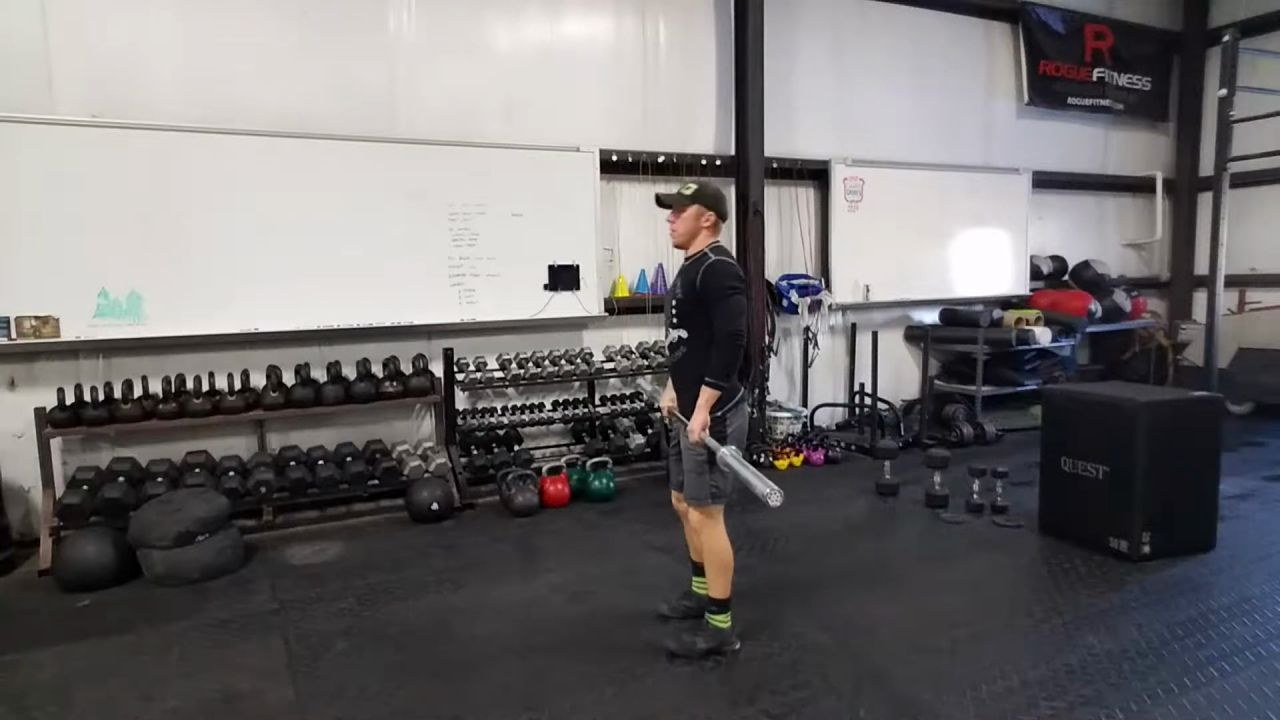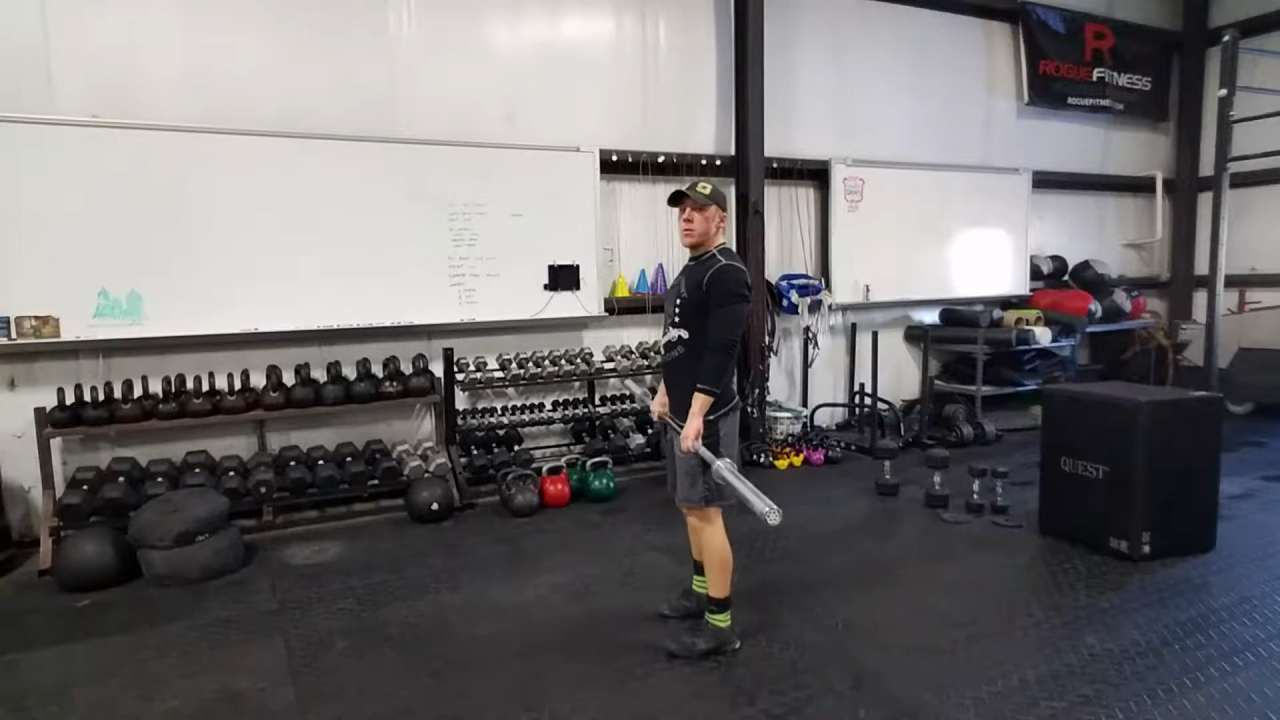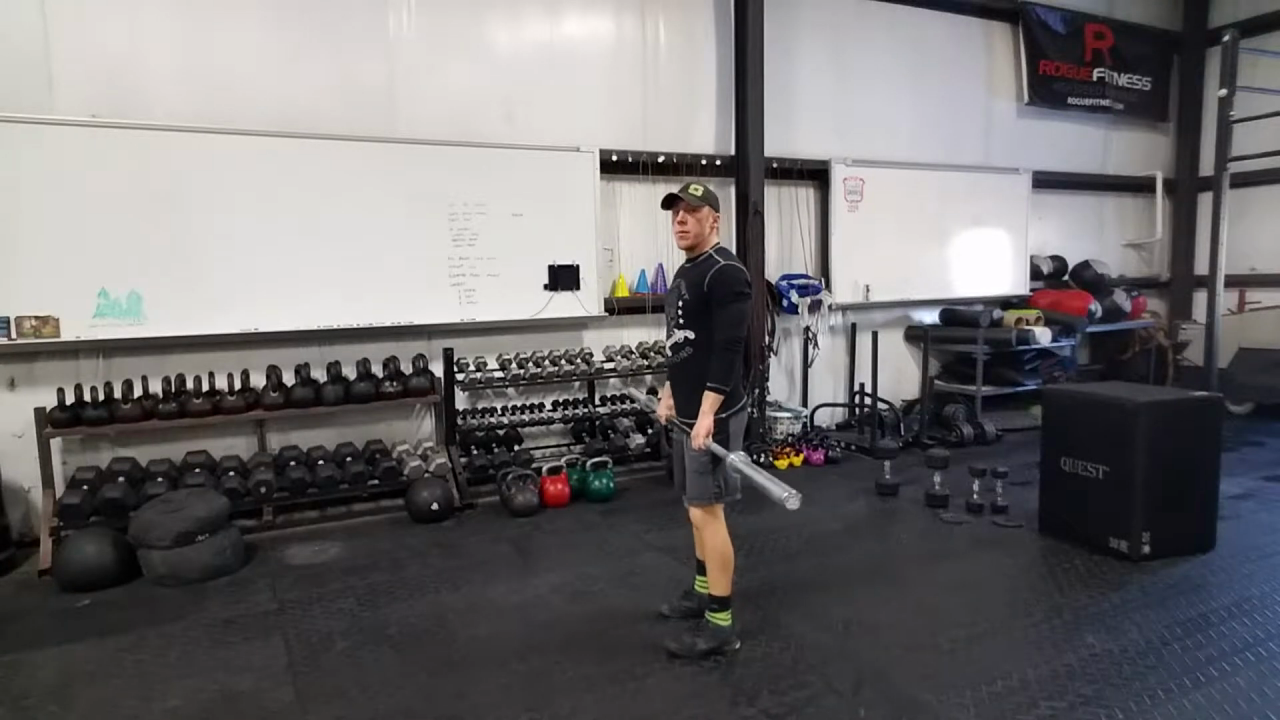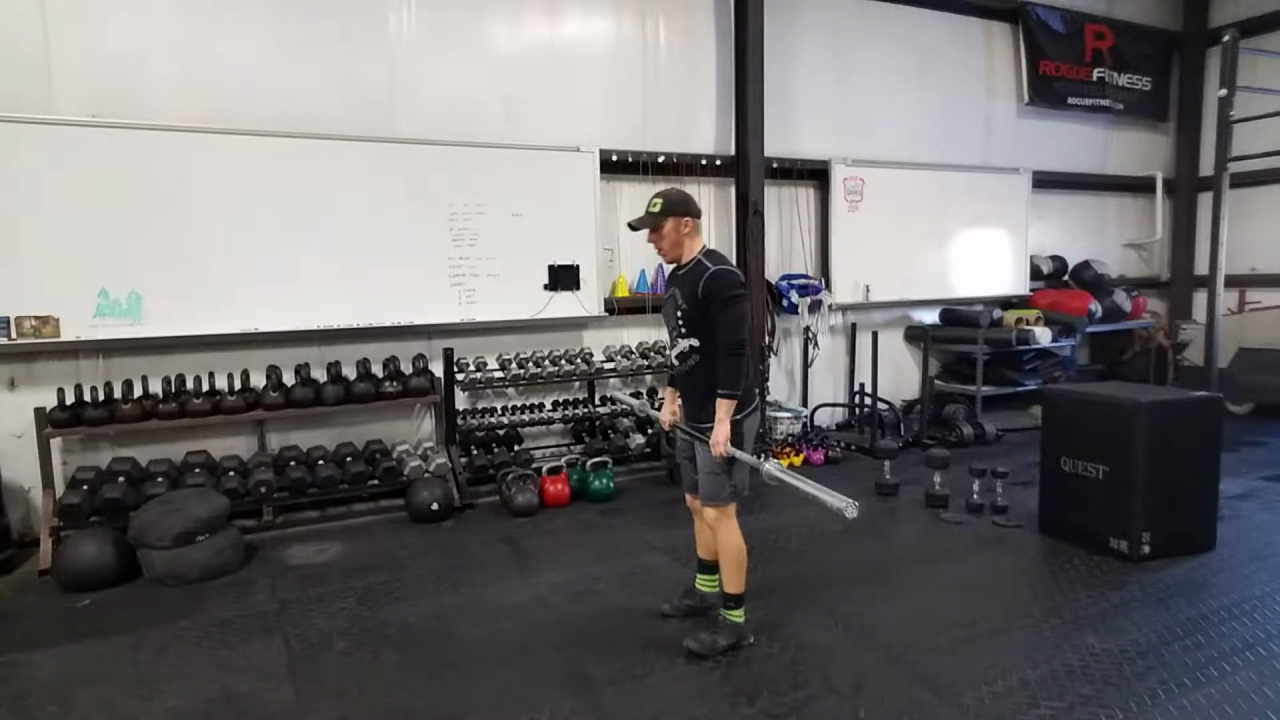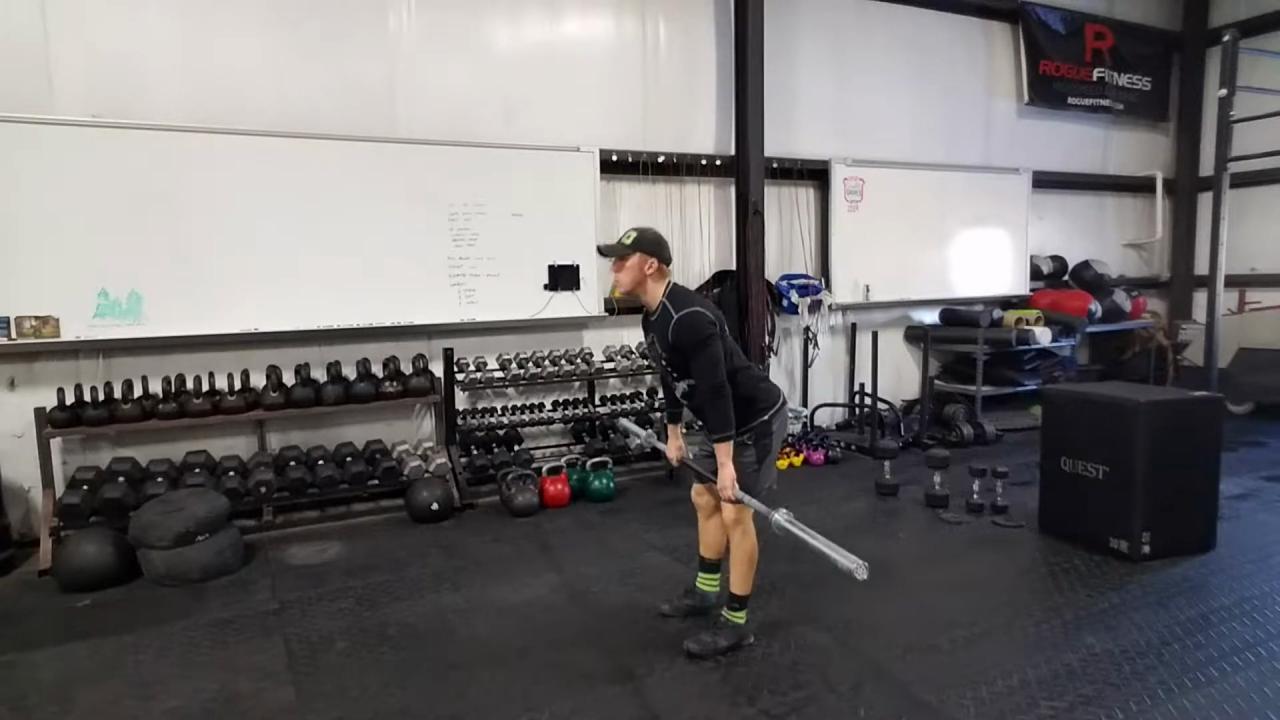
dt=0.7s
person 1, frame 1
left shoulder: (718, 268)
right shoulder: (693, 267)
left elbow: (729, 343)
left wrist: (703, 409)
right wrist: (674, 389)
left hip: (712, 413)
right hip: (689, 408)
left knee: (705, 514)
right knee: (684, 503)
left ankle: (719, 625)
right ankle: (701, 591)
person 1, frame 2
left shoulder: (726, 273)
right shoulder: (691, 270)
left elbow: (721, 351)
left wrist: (697, 416)
right wrist: (664, 392)
left hip: (706, 414)
right hip: (683, 408)
left knee: (704, 513)
right knee: (691, 507)
left ankle: (719, 624)
right ankle: (701, 592)
person 1, frame 3
left shoulder: (725, 272)
right shoulder: (684, 273)
left elbow: (728, 350)
left wrist: (708, 413)
right wrist: (669, 394)
left hip: (715, 414)
right hip: (687, 410)
left knee: (706, 512)
right knee: (697, 508)
left ankle: (719, 623)
right ankle: (703, 592)
person 1, frame 4
left shoulder: (719, 277)
right shoulder: (676, 277)
left elbow: (732, 353)
left wrist: (724, 420)
right wrist: (670, 398)
left hip: (724, 417)
right hip: (693, 415)
left knee: (718, 513)
right knee: (697, 505)
left ankle: (734, 620)
right ankle: (705, 591)
person 1, frame 5
left shoulder: (688, 318)
right shoulder: (653, 317)
left elbow: (716, 391)
right elbow: (673, 381)
left wrist: (725, 463)
right wrist: (674, 434)
left hip: (754, 416)
right hip: (724, 419)
left knee: (734, 513)
right knee: (703, 499)
left ankle: (735, 623)
right ankle: (705, 592)
